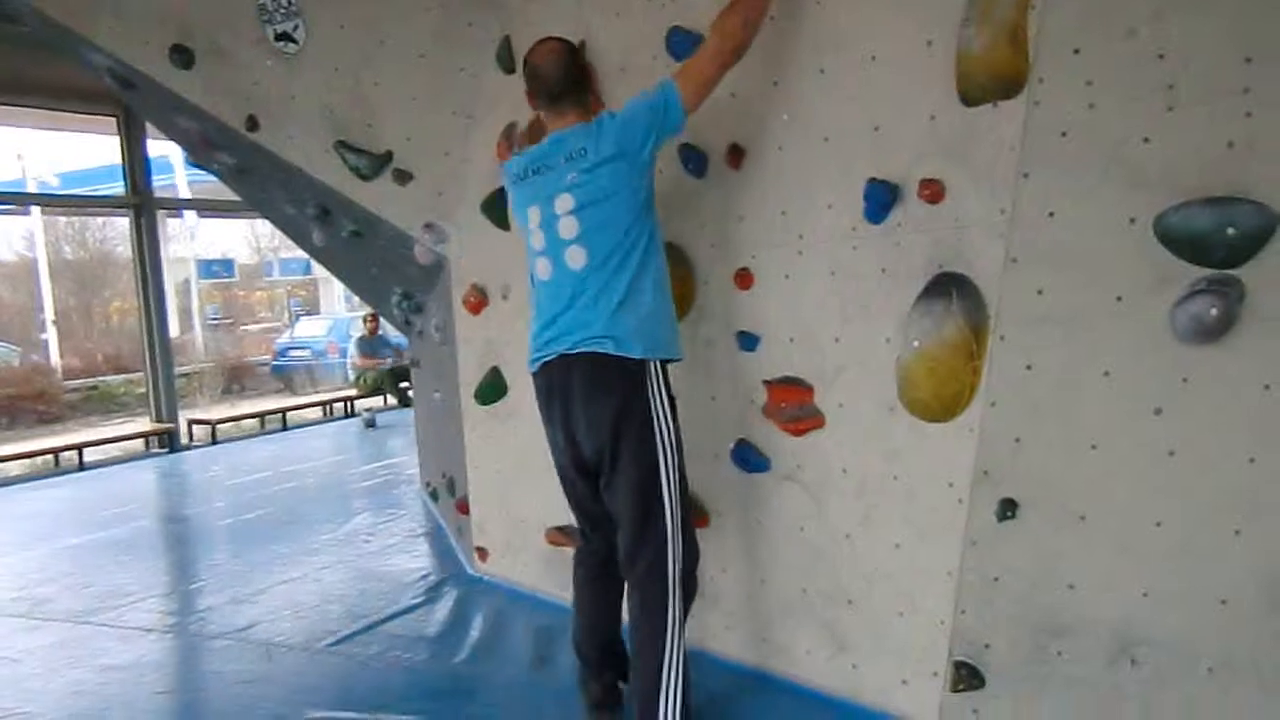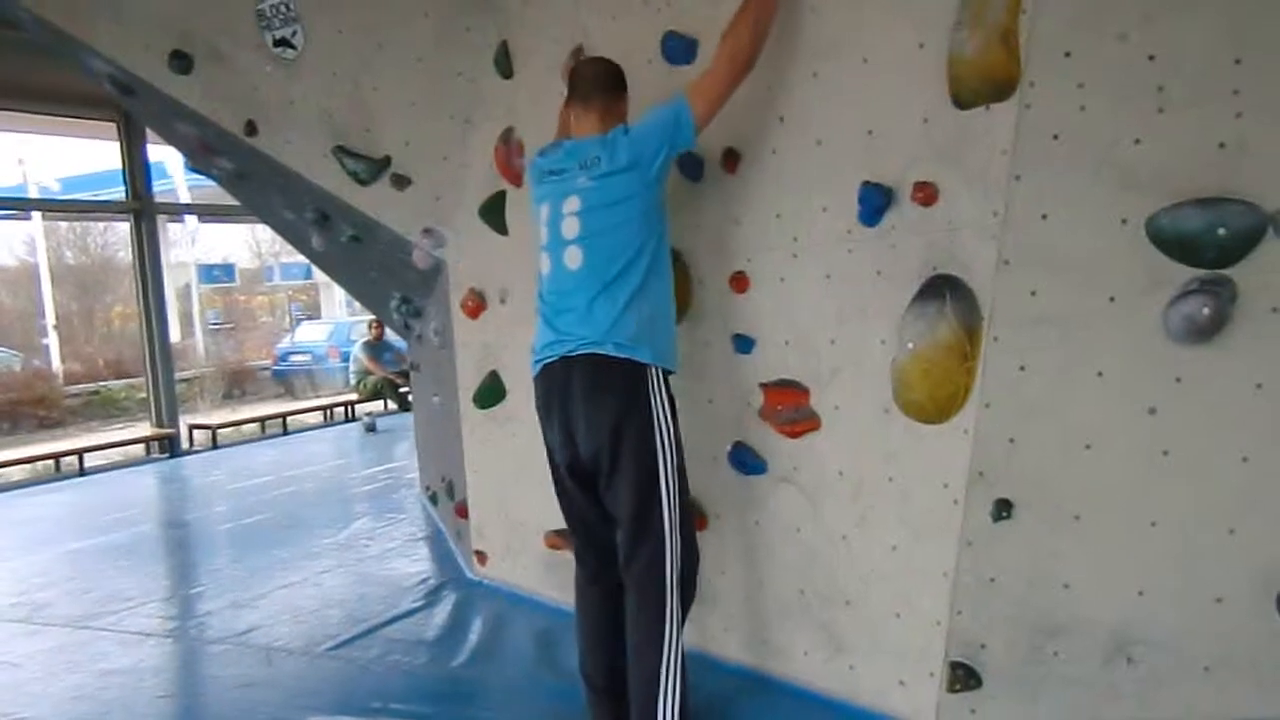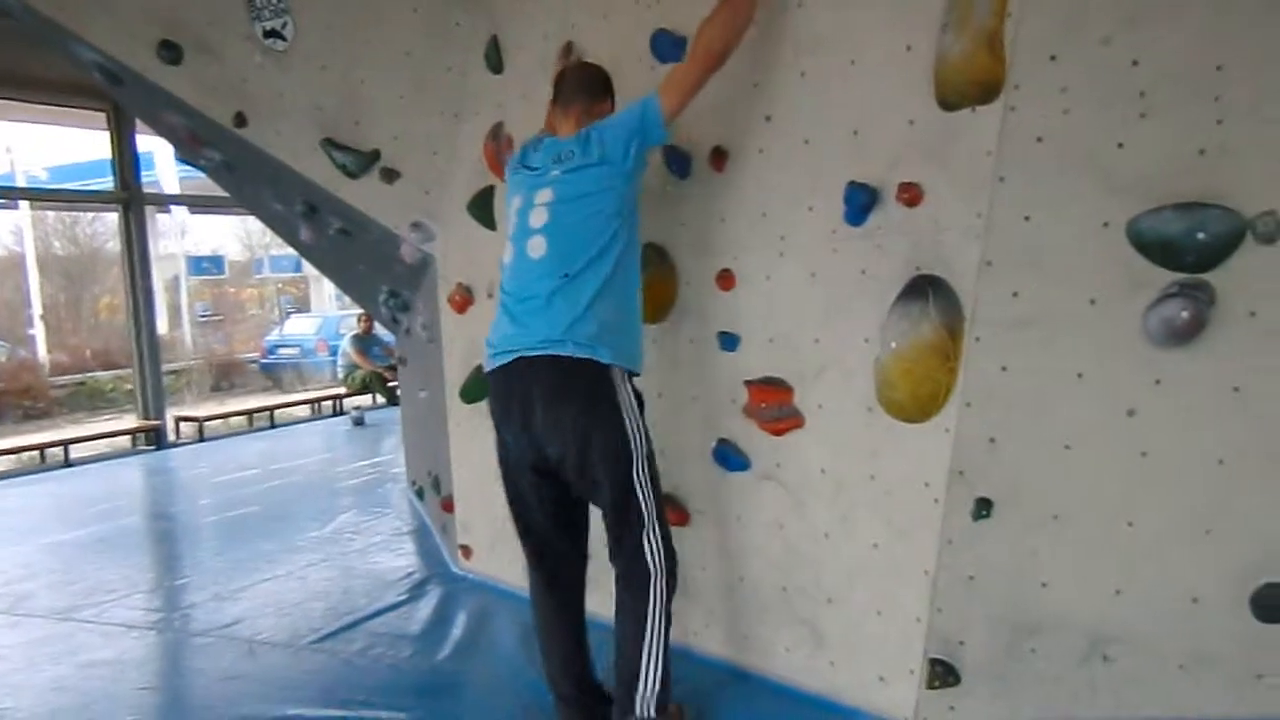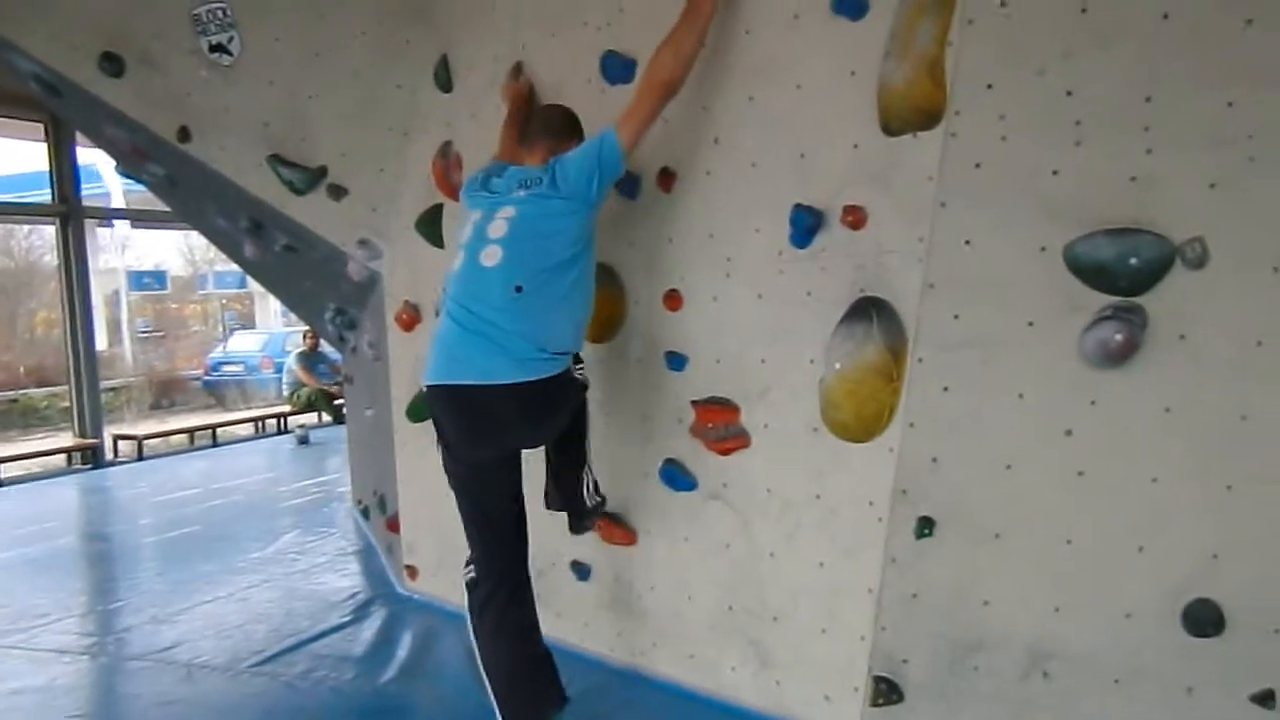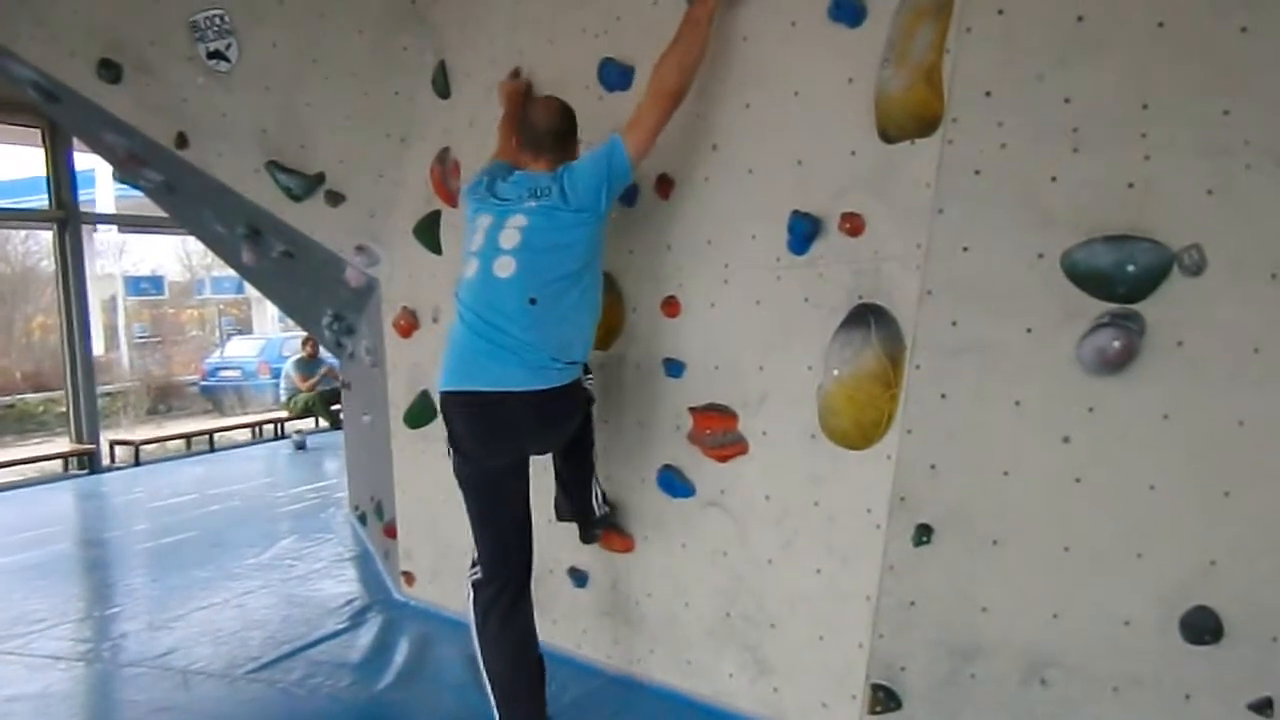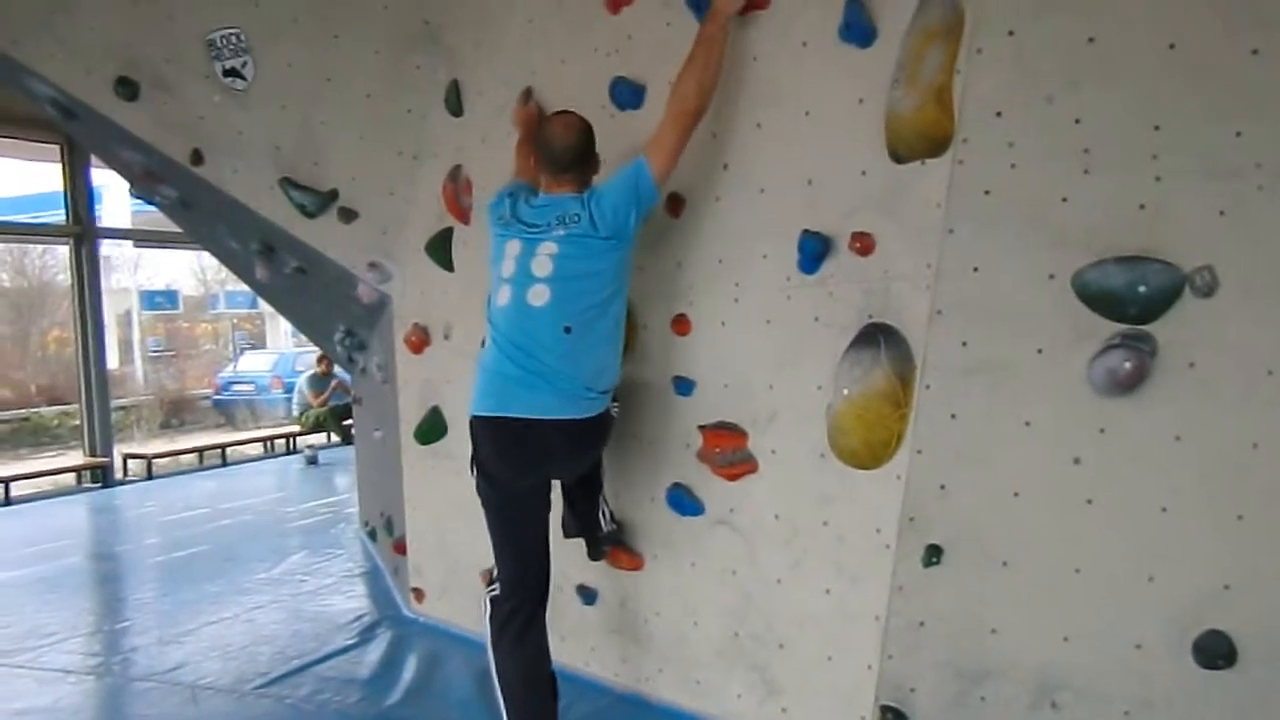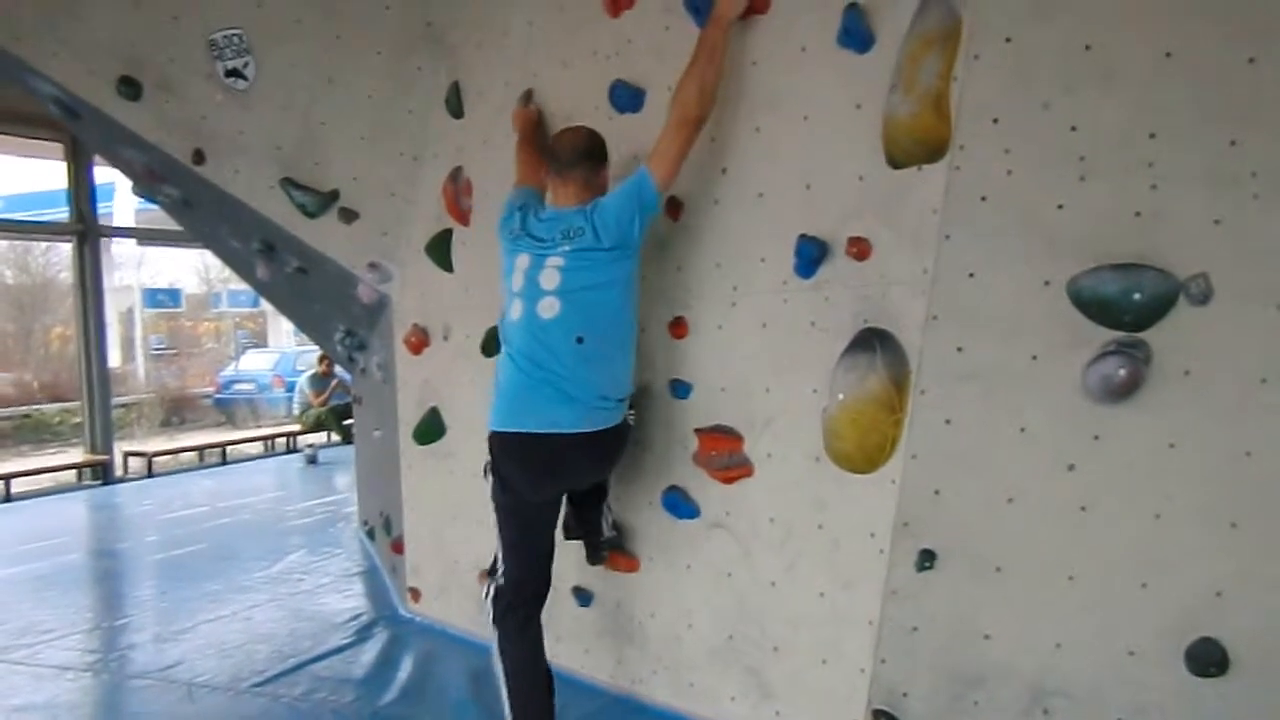
dt=0.4s
person 1, frame 1
left shoulder: (519, 170)
right shoulder: (620, 136)
left wrist: (538, 120)
left hip: (554, 381)
right hip: (622, 373)
left knee: (600, 541)
right knee: (658, 556)
person 1, frame 2
left shoulder: (543, 169)
right shoulder: (635, 149)
right elbow: (732, 61)
left wrist: (575, 88)
left hip: (554, 385)
right hip: (623, 379)
left knee: (596, 556)
right knee: (657, 561)
person 1, frame 3
left shoulder: (522, 163)
right shoulder: (612, 144)
left wrist: (563, 82)
left hip: (509, 382)
right hip: (583, 377)
left knee: (551, 558)
right knee: (642, 552)
person 1, frame 4
left shoulder: (482, 189)
right shoulder: (575, 178)
left elbow: (510, 156)
right elbow: (659, 85)
left wrist: (516, 109)
left hip: (453, 397)
right hip: (533, 393)
left knee: (494, 570)
right ankle: (577, 499)
person 1, frame 5
left shoulder: (484, 192)
right shoulder: (584, 187)
left elbow: (507, 151)
right elbow: (664, 94)
left wrist: (512, 106)
left hip: (469, 406)
right hip: (545, 407)
left knee: (498, 573)
right ankle: (587, 510)
person 1, frame 6
left shoulder: (506, 213)
right shoulder: (611, 213)
left elbow: (526, 168)
right elbow: (684, 113)
left wrist: (526, 128)
left hip: (498, 429)
right hip: (574, 431)
left knee: (517, 595)
right ankle: (594, 527)
person 1, frame 7
left shoulder: (517, 225)
right shoulder: (615, 222)
left elbow: (530, 169)
right elbow: (686, 122)
left wrist: (527, 131)
left hip: (516, 441)
right hip: (594, 439)
left knee: (518, 589)
right ankle: (595, 530)
